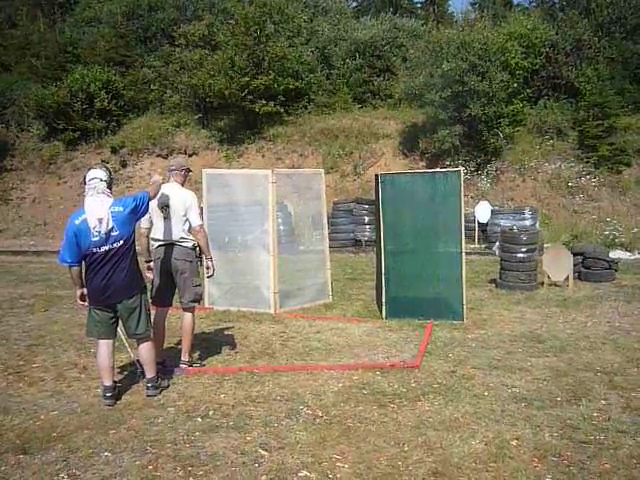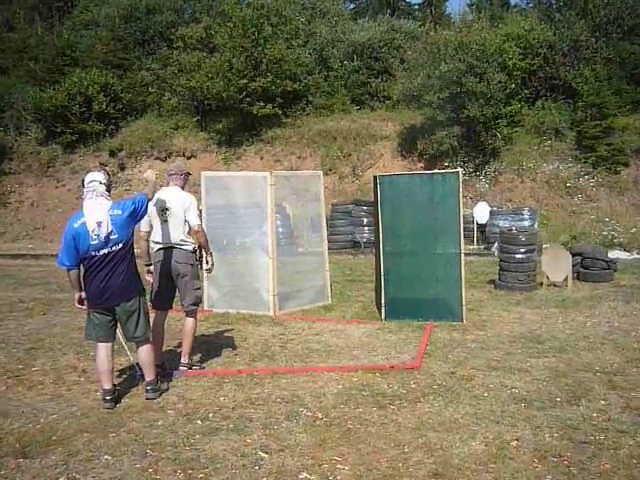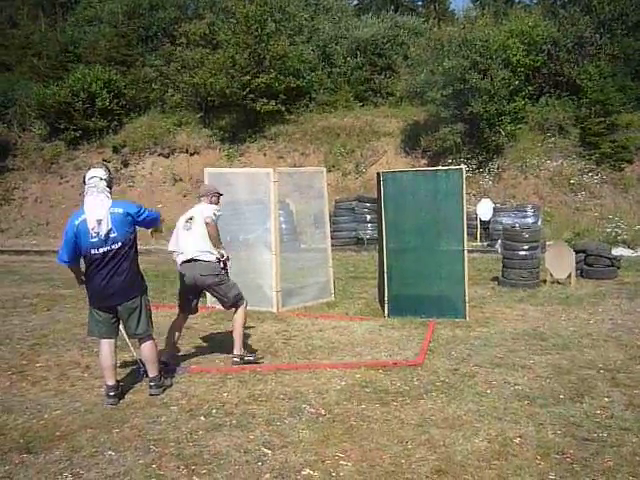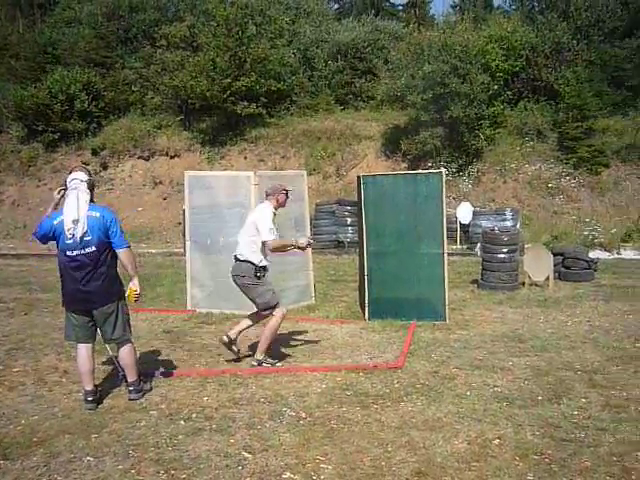
dt=0.4s
person 1, frame 1
left shoulder: (76, 220)
right shoulder: (125, 207)
left elbow: (73, 262)
right elbow: (149, 195)
left wrist: (79, 287)
right wrist: (157, 182)
left hip: (98, 292)
right hip: (130, 288)
left knee: (104, 340)
right knee: (143, 336)
left ankle: (108, 391)
right ankle: (152, 382)
person 1, frame 2
left shoulder: (75, 224)
right shoulder: (124, 211)
left elbow: (71, 266)
right elbow: (147, 197)
left wrist: (78, 291)
right wrist: (151, 181)
left hip: (97, 295)
right hip: (128, 291)
left knee: (103, 344)
right knee: (142, 339)
left ankle: (108, 394)
right ankle: (152, 385)
person 1, frame 3
left shoulder: (76, 220)
right shoulder: (126, 209)
left elbow: (67, 259)
right elbow: (155, 220)
left wrist: (80, 276)
right wrist: (155, 227)
left hip: (99, 292)
right hip: (130, 288)
left knee: (106, 339)
right knee: (144, 335)
left ankle: (111, 390)
right ankle: (155, 381)
person 1, frame 4
left shoulder: (57, 219)
right shoulder: (104, 214)
left elbow: (39, 233)
right elbow: (122, 249)
left wrist: (53, 205)
right wrist: (134, 278)
left hip: (74, 296)
right hip: (106, 293)
left knee: (83, 344)
right knee: (122, 339)
left ankle: (90, 394)
right ankle: (135, 386)
person 2, frame 1
left shoulder: (152, 197)
right shoulder: (187, 196)
left elbow: (143, 233)
right elbow: (198, 230)
left wrist: (148, 260)
right wrist: (208, 258)
left hip: (160, 254)
right hip: (183, 253)
left knee: (160, 309)
right knee: (188, 309)
left ankle: (158, 358)
right ankle: (186, 358)
person 2, frame 2
left shoulder: (153, 200)
right shoulder: (186, 198)
left elbow: (143, 236)
right elbow: (197, 229)
left wrist: (148, 264)
right wrist: (208, 253)
left hip: (161, 258)
right hip: (184, 256)
left knee: (160, 312)
right knee: (191, 312)
left ankle: (157, 361)
right ankle: (185, 360)
person 2, frame 3
left shoulder: (183, 218)
right shoulder: (212, 210)
left elbow: (174, 251)
right elbow: (208, 222)
right wrist: (220, 249)
left hip: (186, 270)
right hip: (209, 268)
left knee: (182, 314)
right knee: (240, 306)
left ankle: (167, 355)
right ankle: (238, 353)
person 2, frame 4
left shoulder: (264, 212)
right shoulder: (265, 213)
left elbow: (270, 245)
right elbow: (272, 245)
left wrist: (295, 245)
right wrist: (296, 243)
left hip: (248, 270)
right hip: (248, 271)
left knee: (268, 309)
right knee: (278, 312)
left ankle: (232, 335)
right ankle: (259, 357)
